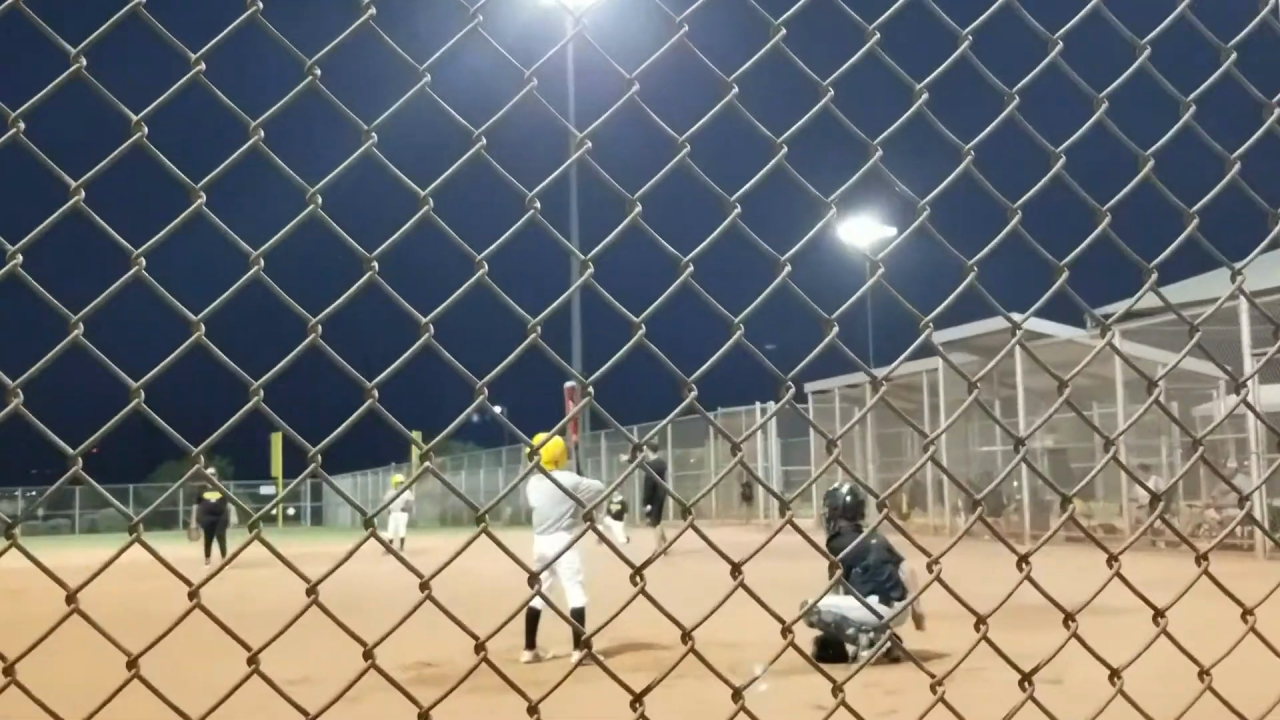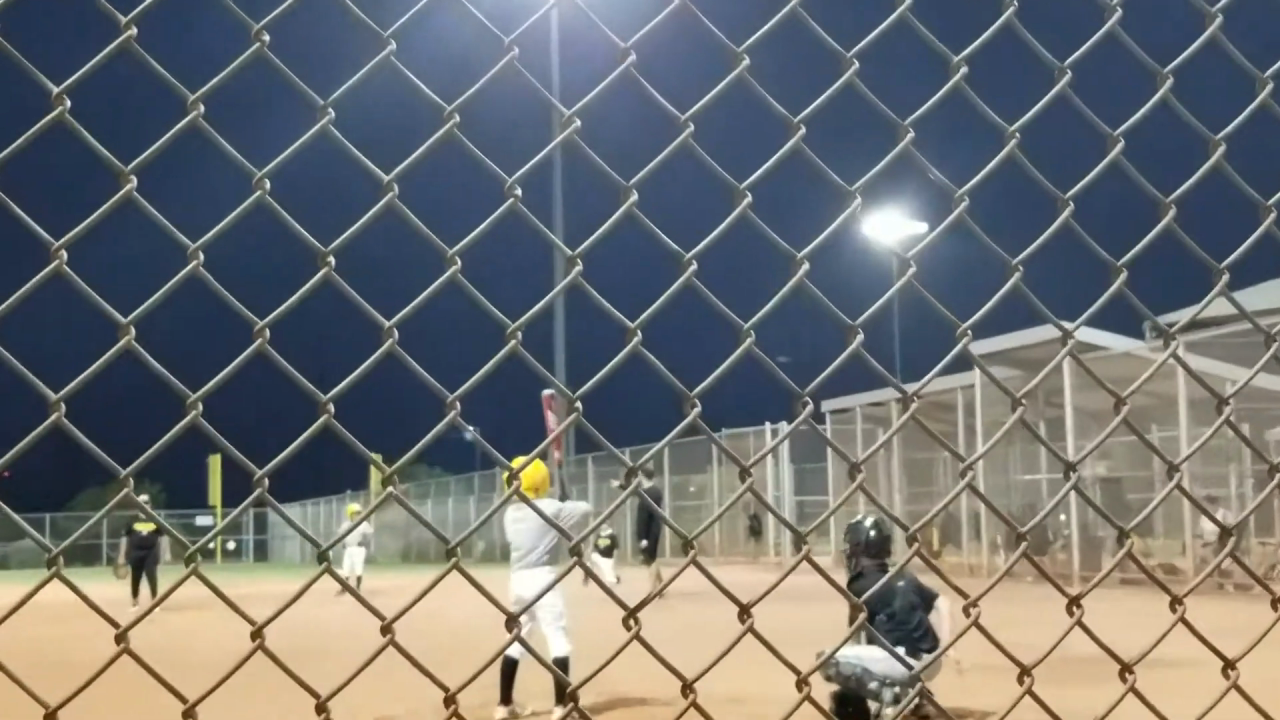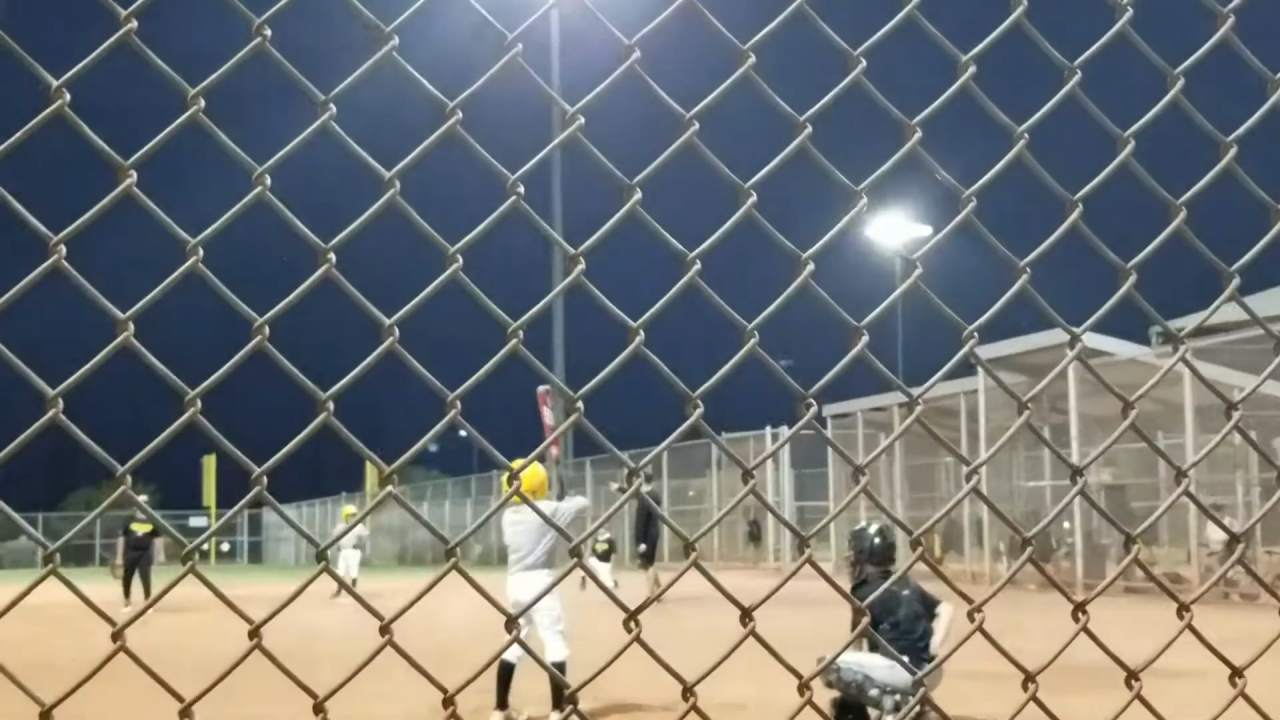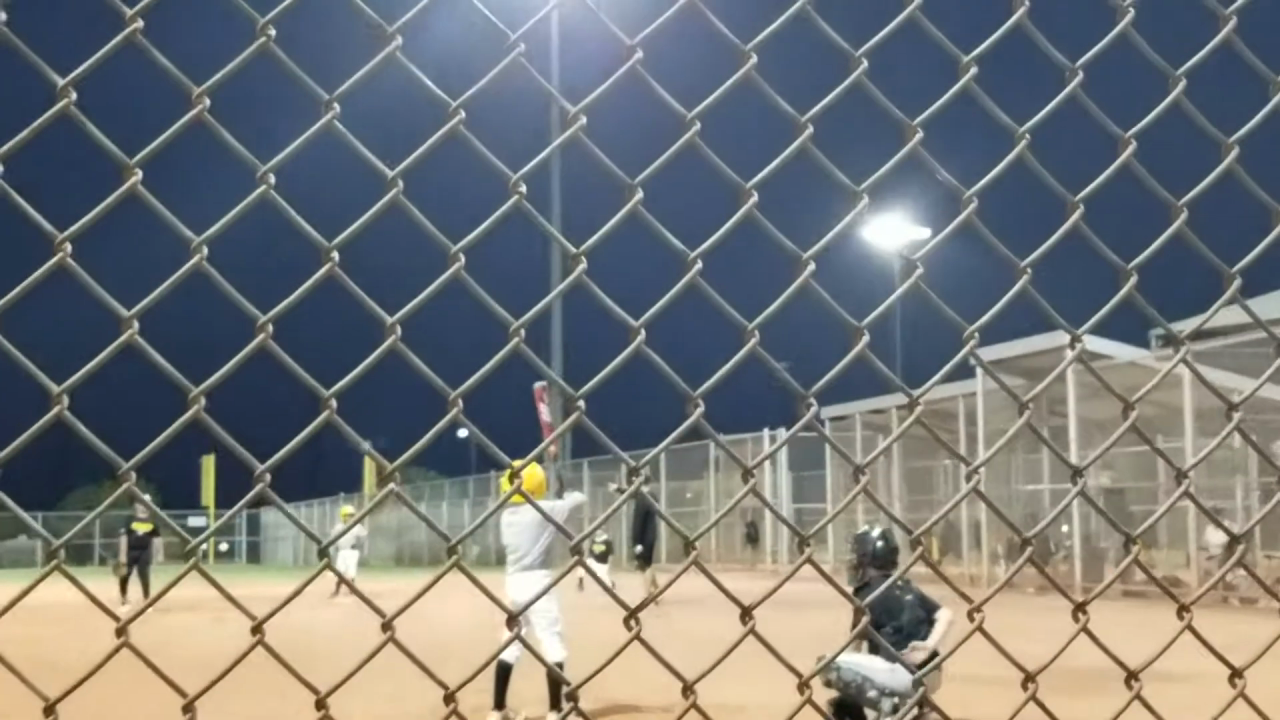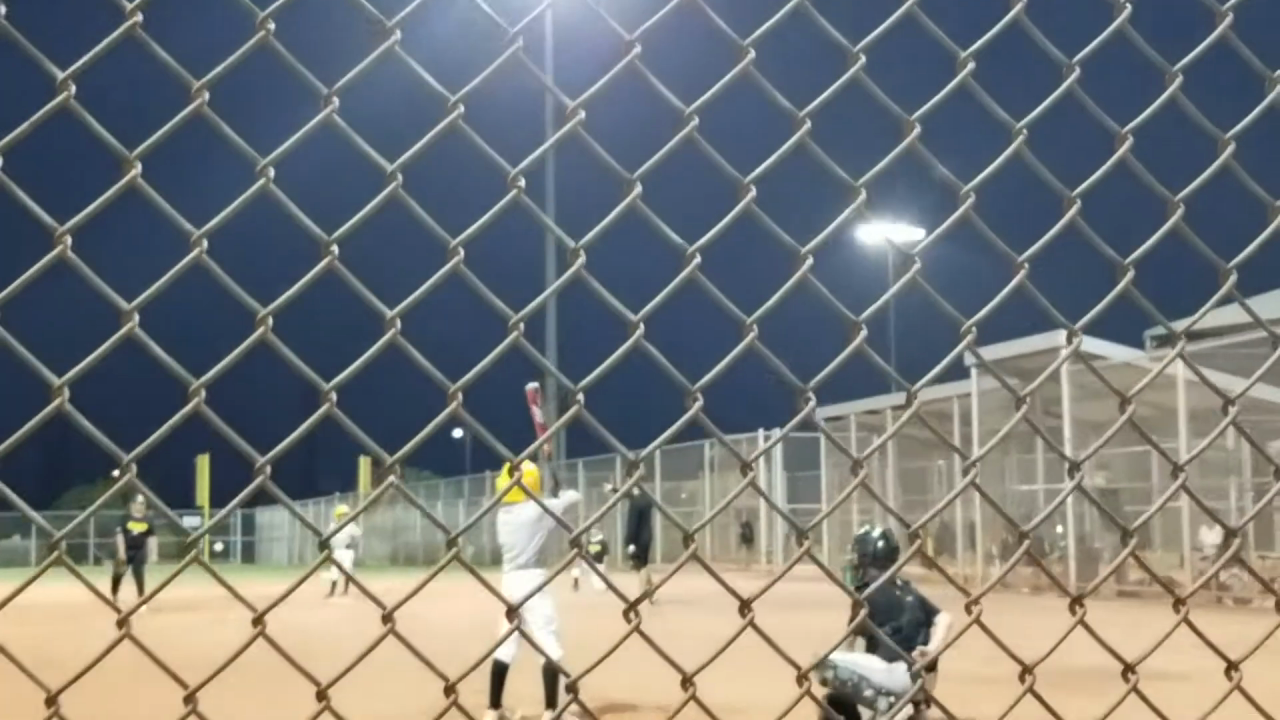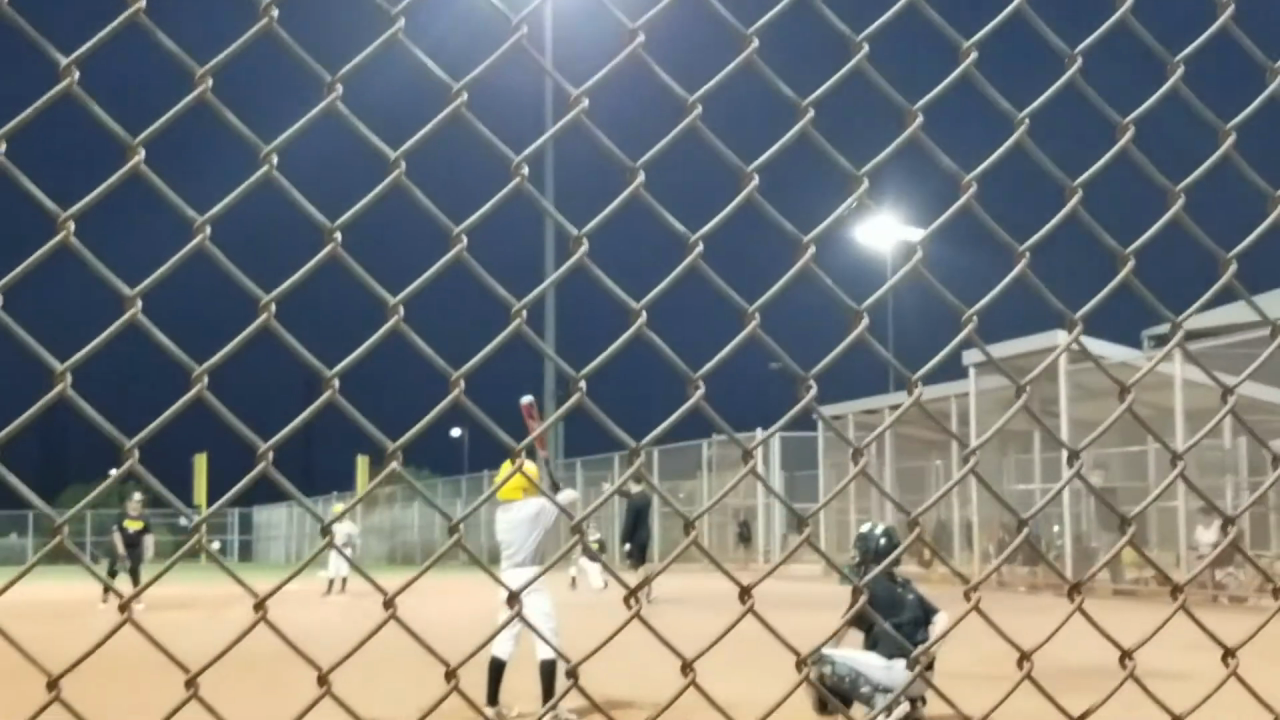
dt=0.1s
person 1, frame 1
left shoulder: (531, 482)
right shoulder: (569, 480)
right elbow: (599, 488)
left hip: (540, 542)
right hip: (563, 542)
left knee: (538, 594)
right knee: (575, 592)
left ankle: (529, 648)
right ankle: (579, 650)
person 1, frame 2
left shoulder: (509, 513)
right shoulder: (550, 509)
right elbow: (586, 509)
right wrist: (567, 505)
left hip: (517, 580)
right hip: (542, 579)
left knee: (515, 641)
right knee: (558, 639)
person 1, frame 3
left shoulder: (507, 515)
right shoulder: (548, 510)
right elbow: (583, 503)
right wrist: (566, 500)
left hip: (515, 583)
right hip: (540, 582)
left knee: (512, 645)
right knee: (555, 644)
person 1, frame 4
left shoulder: (505, 515)
right shoulder: (543, 511)
right elbow: (579, 498)
right wrist: (565, 497)
left hip: (513, 583)
right hip: (537, 583)
left knee: (509, 646)
right knee: (553, 646)
person 1, frame 5
left shoulder: (501, 514)
right shoulder: (539, 510)
right elbow: (574, 496)
right wrist: (561, 495)
left hip: (509, 581)
right hip: (532, 581)
left knee: (505, 645)
right knee: (549, 645)
person 1, frame 6
left shoulder: (501, 513)
right shoulder: (538, 507)
right elbow: (572, 496)
right wrist: (555, 494)
left hip: (507, 582)
right hip: (529, 580)
left knee: (502, 643)
right knee: (546, 642)
person 2, frame 1
left shoulder: (839, 542)
right shoulder: (874, 536)
left elbow: (835, 590)
right elbow: (905, 568)
right wrist: (915, 605)
left hip: (876, 607)
right hip: (899, 609)
left knee: (809, 609)
left ankle: (868, 638)
person 2, frame 2
left shoulder: (861, 584)
right shoulder: (903, 576)
right elbow: (942, 603)
right wrist: (945, 646)
left hip: (902, 661)
right hip: (927, 662)
left knee: (828, 659)
person 2, frame 3
left shoulder: (864, 592)
right shoulder: (907, 584)
right elbow: (944, 609)
right wrist: (935, 644)
left hip: (903, 671)
right hip: (930, 673)
left knee: (828, 665)
left ankle: (893, 702)
person 2, frame 4
left shoulder: (868, 595)
right shoulder: (907, 588)
right elbow: (945, 614)
right wrist: (929, 645)
left hip: (902, 675)
right hip: (929, 678)
left knee: (829, 665)
left ankle: (891, 704)
person 2, frame 5
left shoulder: (868, 594)
right shoulder: (906, 589)
right elbow: (944, 618)
right wrist: (932, 649)
left hip: (900, 675)
right hip: (924, 678)
left knee: (825, 664)
left ankle: (887, 704)
right ankle: (912, 704)
person 2, frame 6
left shoulder: (870, 588)
right shoulder: (905, 587)
left elbow: (844, 629)
right elbow: (941, 618)
left hip: (898, 671)
right hip: (918, 677)
left knee: (821, 659)
left ankle: (884, 702)
right ankle: (909, 702)
